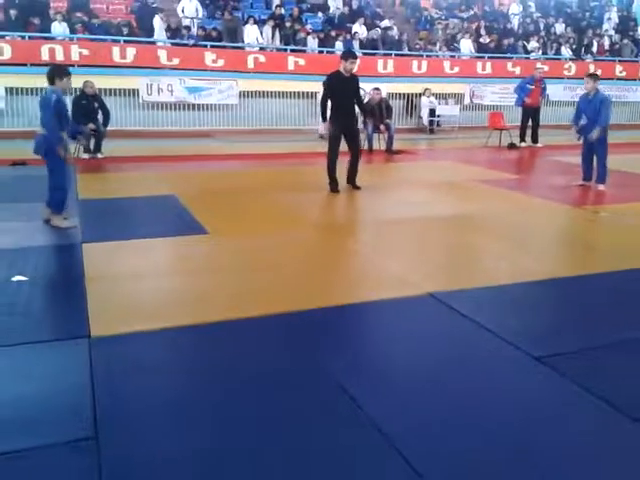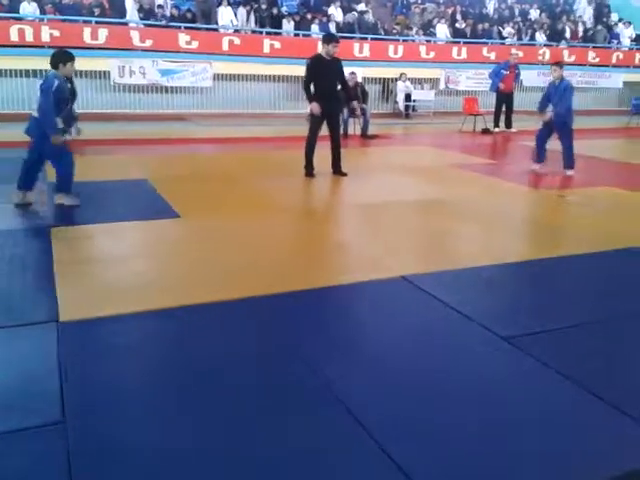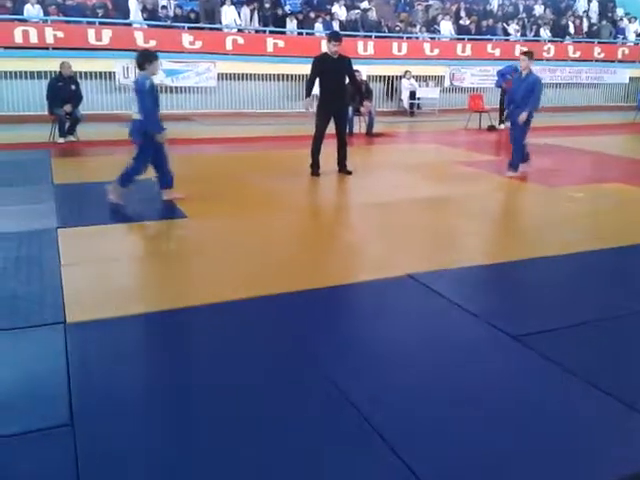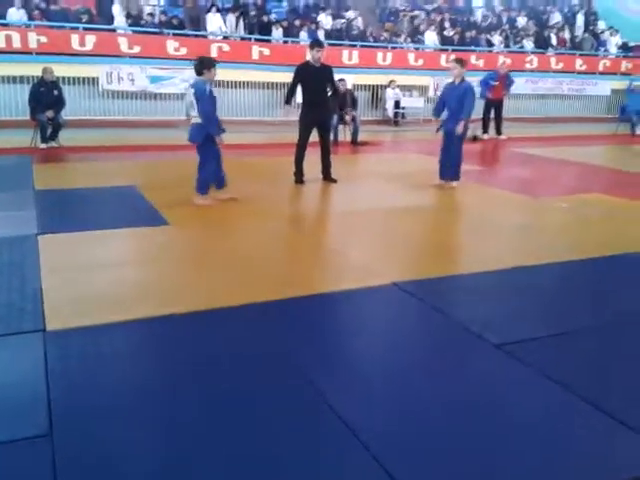
dt=0.7s
person 1, frame 1
left shoulder: (57, 98)
right shoulder: (52, 98)
left elbow: (65, 123)
right elbow: (50, 124)
right wrist: (59, 145)
left hip: (55, 144)
right hip: (51, 144)
left knee: (57, 178)
right knee: (60, 180)
left ankle: (50, 212)
right ankle: (56, 217)
person 1, frame 2
left shoulder: (61, 83)
right shoulder: (53, 83)
left elbow: (65, 107)
right elbow: (46, 110)
left wrist: (71, 123)
right wrist: (54, 132)
left hip: (42, 128)
right hip: (46, 128)
left knee: (34, 160)
right knee: (65, 160)
left ankle: (22, 195)
right ankle: (62, 194)
person 1, frame 3
left shoulder: (142, 81)
right shoulder: (145, 83)
right elbow: (148, 111)
right wrist: (158, 131)
left hip: (145, 127)
right hip: (145, 129)
left knee: (160, 160)
right knee: (141, 162)
left ankle: (167, 191)
right ankle: (116, 188)
person 1, frame 4
left shoulder: (193, 86)
right shoulder: (203, 88)
right elbow: (208, 113)
right wrist: (217, 133)
left hip: (198, 129)
right hip: (204, 131)
left knee: (214, 160)
right knee: (208, 163)
left ankle: (221, 190)
right ankle: (200, 195)
person 2, frame 1
left shoulder: (354, 79)
right shoulder: (332, 78)
right elbow: (324, 100)
left wrist: (366, 115)
right wrist: (325, 121)
left hip: (352, 121)
right hip: (336, 122)
left knee: (356, 151)
right knee: (333, 153)
left ankle: (351, 180)
right ankle: (333, 183)
person 2, frame 2
left shoulder: (337, 62)
right shoulder: (313, 61)
left elbow: (343, 83)
right elbow: (307, 84)
left wrist: (352, 100)
right wrist: (312, 101)
left hip: (334, 105)
right hip: (318, 105)
left knee: (336, 138)
right knee: (312, 137)
left ankle: (336, 167)
right ankle: (309, 168)
person 2, frame 3
left shoulder: (346, 60)
right shoulder: (319, 60)
left elbow: (353, 81)
right elbow: (311, 79)
right wrist: (307, 96)
left hip: (342, 104)
right hip: (324, 104)
left knee: (342, 136)
right knee: (319, 135)
left ankle: (342, 166)
right ankle: (315, 167)
person 2, frame 4
left shoulder: (327, 69)
right shoulder: (302, 68)
left elbow: (334, 89)
right elbow: (293, 88)
right wrist: (287, 103)
left hip: (325, 112)
right hip: (308, 112)
left knee: (325, 144)
right knee: (302, 144)
left ankle: (327, 174)
right ankle: (298, 174)
person 3, frame 1
left shoulder: (603, 98)
right shoulder: (583, 98)
left elbow: (604, 116)
right elbow: (578, 113)
left wrist: (597, 130)
right wrist: (575, 126)
left hip: (599, 132)
right hip: (588, 131)
left knee: (601, 157)
right knee: (586, 156)
left ankle: (600, 182)
right ankle: (586, 179)
person 3, frame 2
left shoulder: (567, 85)
right shoulder: (551, 85)
left elbow: (565, 103)
right elbow: (545, 99)
left wrist: (552, 113)
right wrist: (541, 111)
left hip: (563, 118)
right hip: (551, 117)
left knee: (567, 143)
right knee: (540, 137)
left ankle: (569, 167)
right ankle: (539, 162)
person 3, frame 3
left shoulder: (535, 79)
right shoulder: (516, 77)
left elbow: (535, 98)
left wrist: (526, 112)
right wrist: (507, 108)
left hip: (524, 114)
right hip: (514, 112)
left knee: (517, 140)
right knee: (516, 140)
left ankle: (514, 168)
right ankle: (524, 160)
person 3, frame 4
left shoulder: (467, 87)
right shoulder: (448, 87)
left elbow: (468, 107)
right elbow: (441, 102)
left wrist: (462, 123)
right wrist: (435, 117)
left hip: (459, 124)
right hip: (449, 122)
left knee: (455, 151)
right knee: (445, 151)
left ankle: (454, 178)
right ankle: (444, 178)
